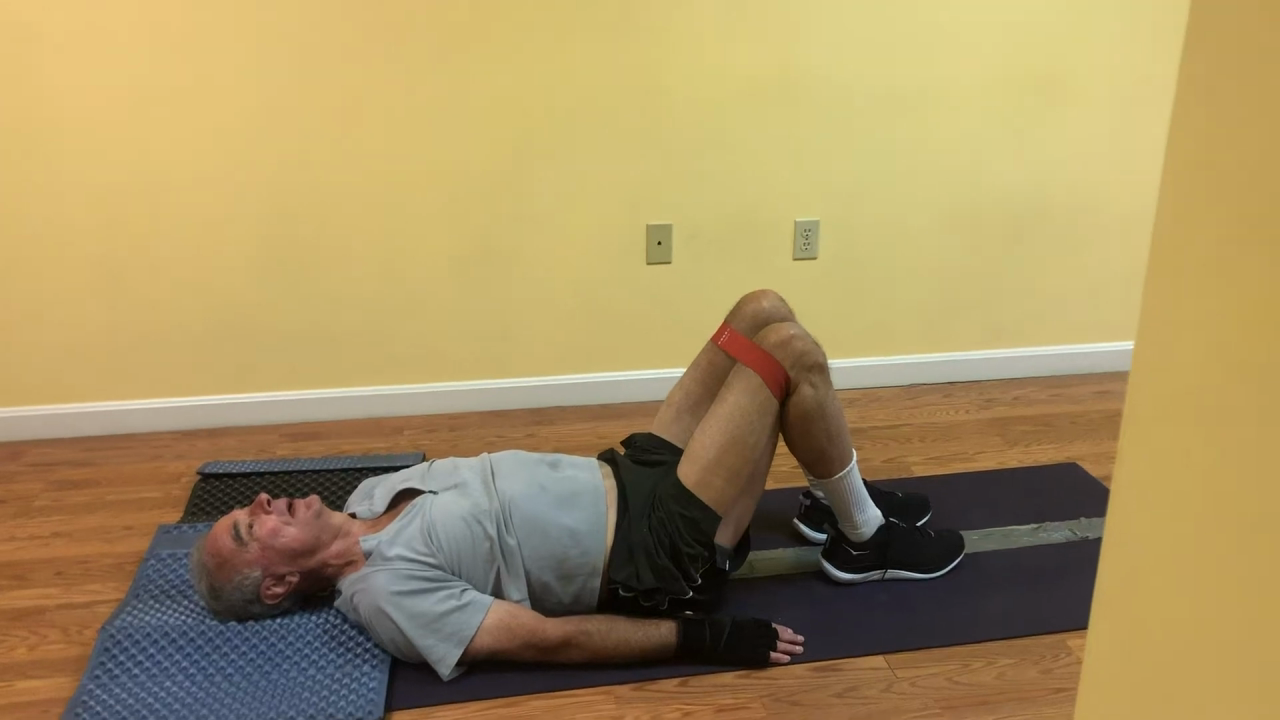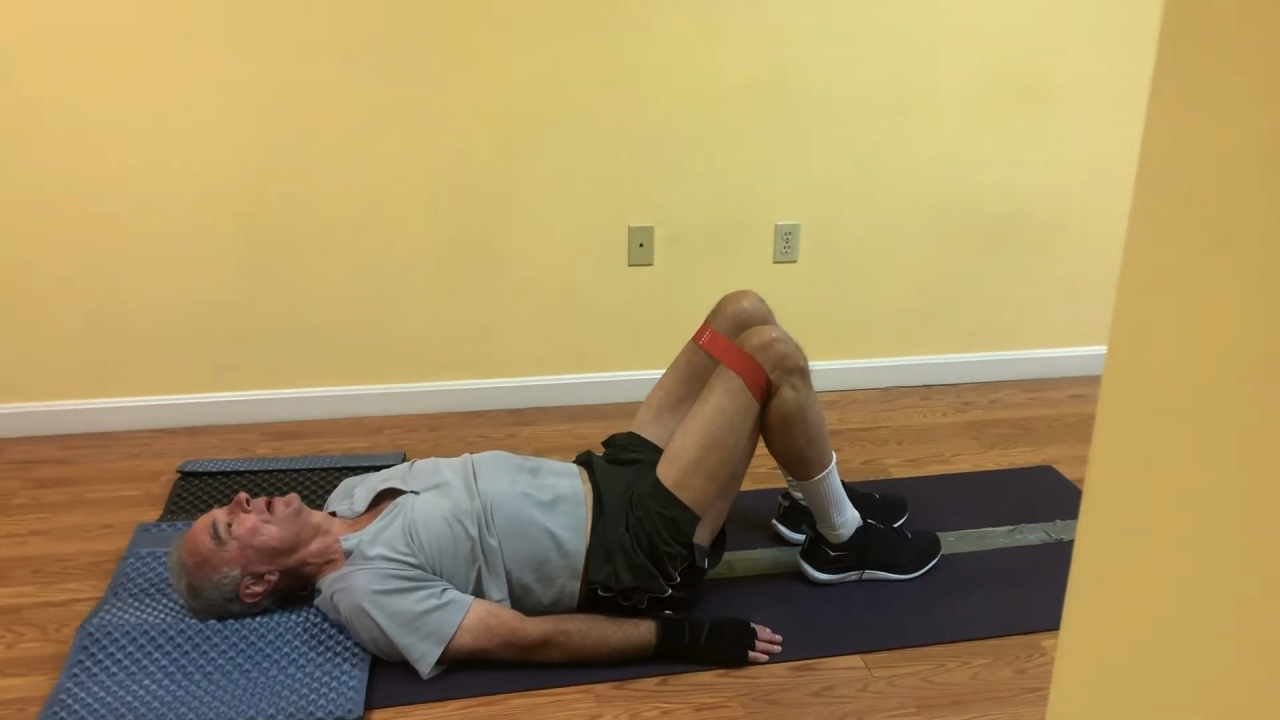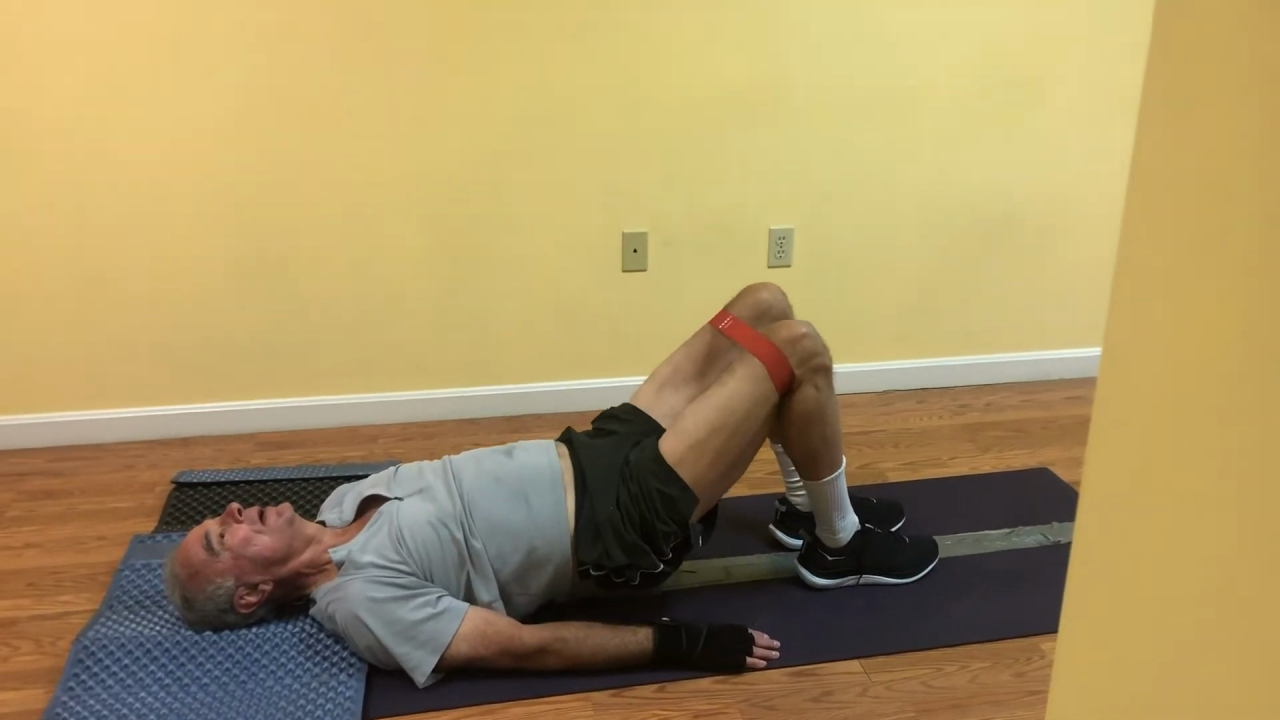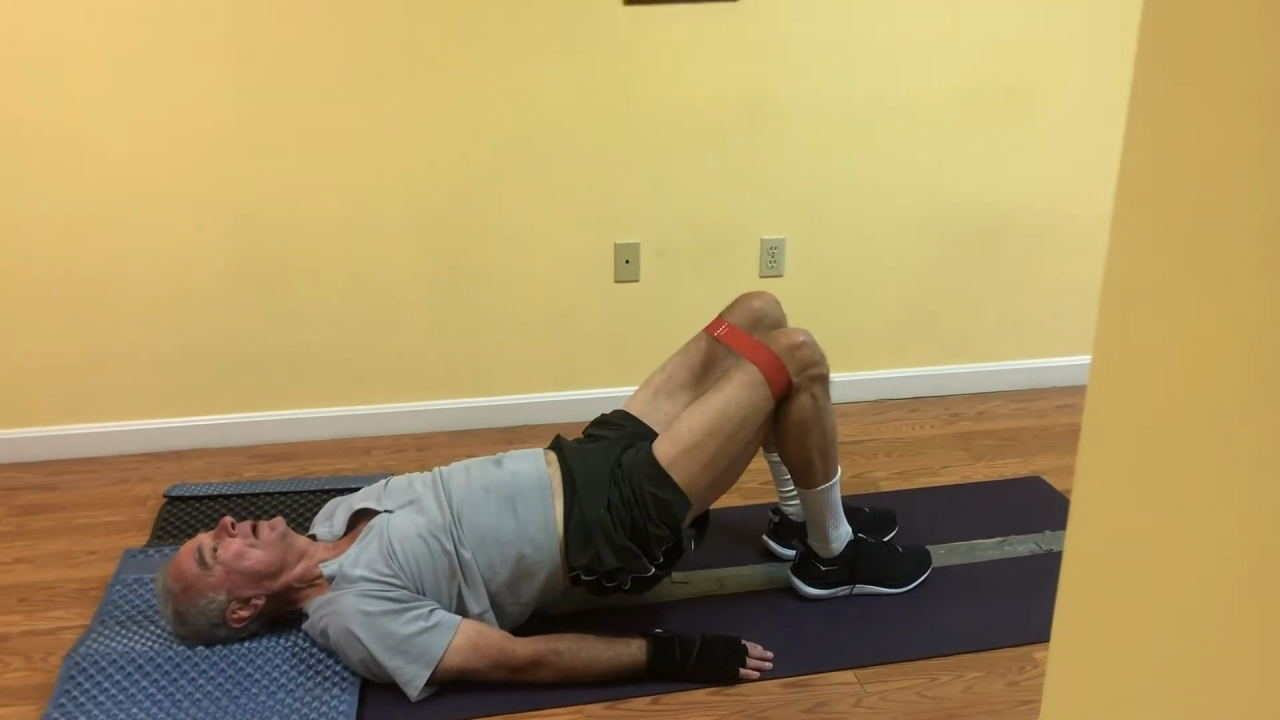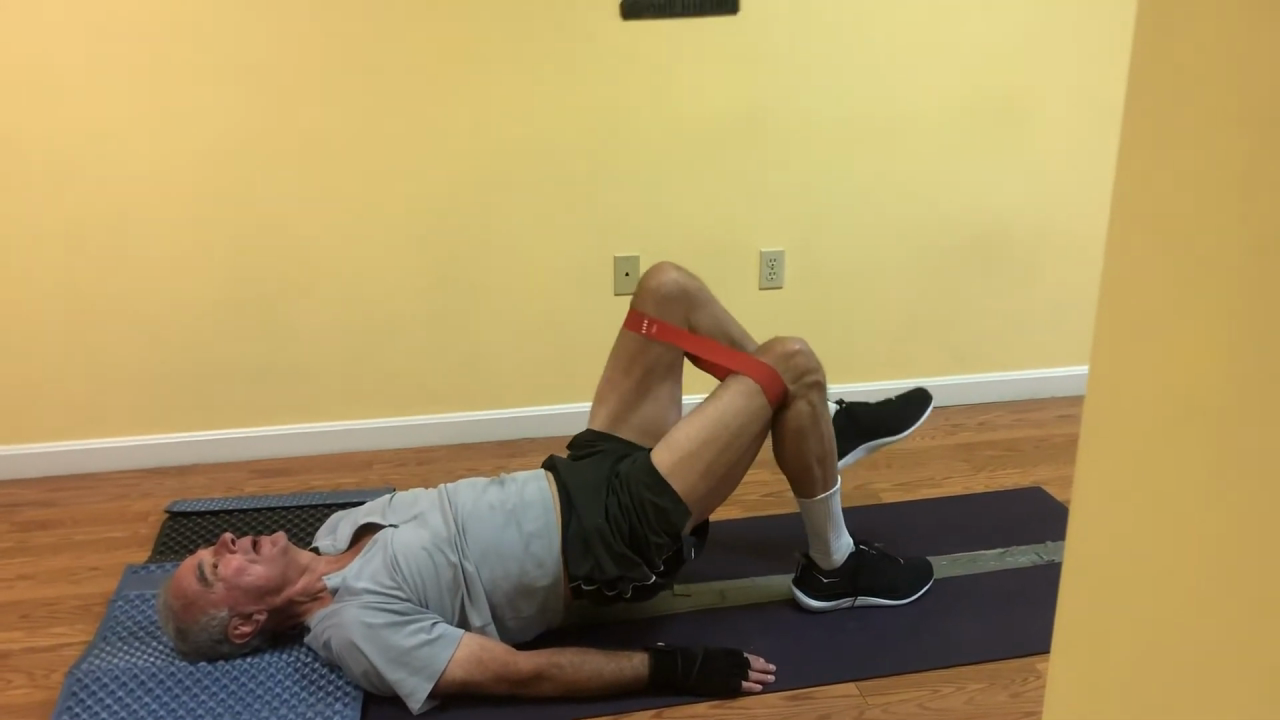
dt=1s
person 1, frame 1
left shoulder: (370, 498)
right shoulder: (386, 593)
right elbow: (547, 638)
right wrist: (705, 637)
left hip: (629, 475)
right hip: (662, 551)
left knee: (764, 310)
right knee: (793, 350)
left ankle: (839, 501)
right ankle: (866, 539)
person 1, frame 2
left shoulder: (351, 498)
right shoulder: (364, 592)
right elbow: (526, 638)
right wrist: (685, 638)
left hip: (607, 477)
right hip: (639, 549)
left knee: (743, 311)
right knee: (772, 353)
left ankle: (814, 502)
right ankle: (843, 541)
person 1, frame 3
left shoulder: (343, 507)
right shoulder: (359, 602)
right elbow: (524, 648)
right wrist: (680, 645)
left hip: (597, 455)
right hip: (626, 520)
left knee: (765, 305)
right knee: (799, 347)
left ankle: (809, 506)
right ankle: (841, 546)
person 1, frame 4
left shoulder: (336, 520)
right shoulder: (353, 616)
right elbow: (518, 660)
right wrist: (673, 655)
left hip: (586, 459)
right hip: (617, 527)
left knee: (758, 313)
right knee: (796, 355)
left ankle: (799, 515)
right ankle: (834, 556)
person 1, frame 5
left shoulder: (337, 534)
right shoulder: (355, 629)
left hip: (580, 477)
right hip: (618, 539)
left knee: (668, 285)
right knee: (791, 361)
left ankle: (825, 430)
right ankle: (835, 567)
